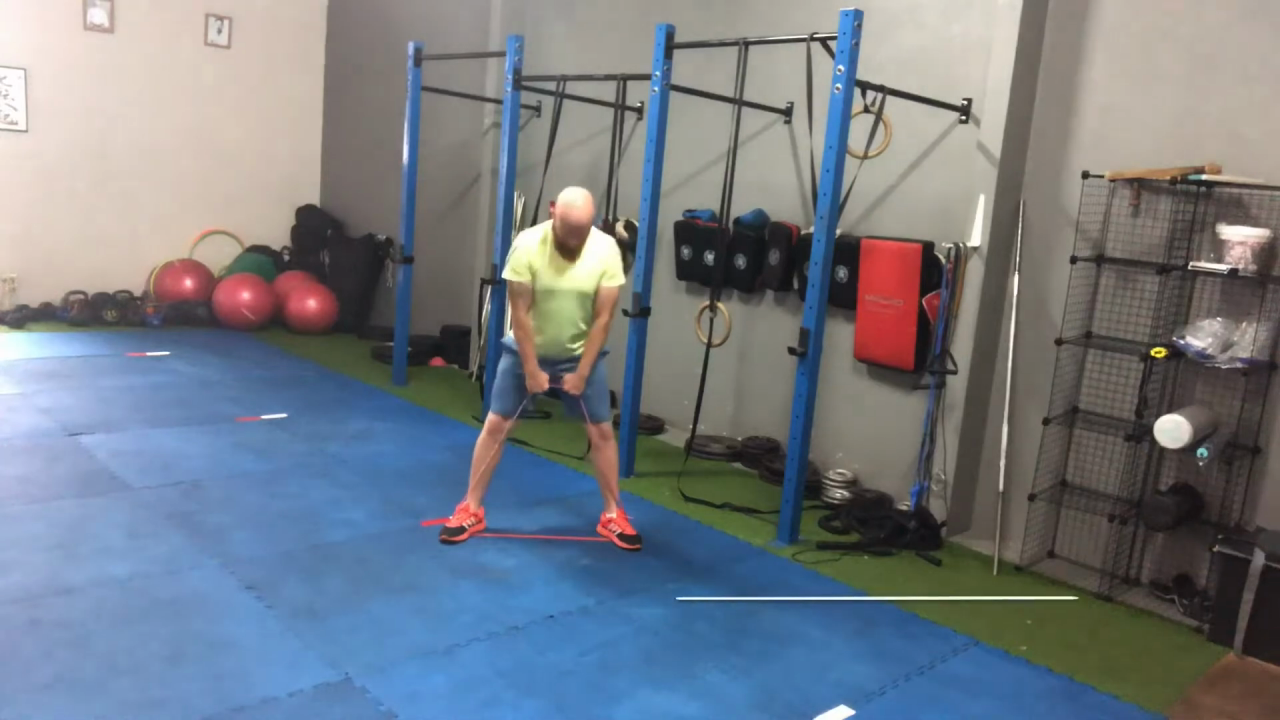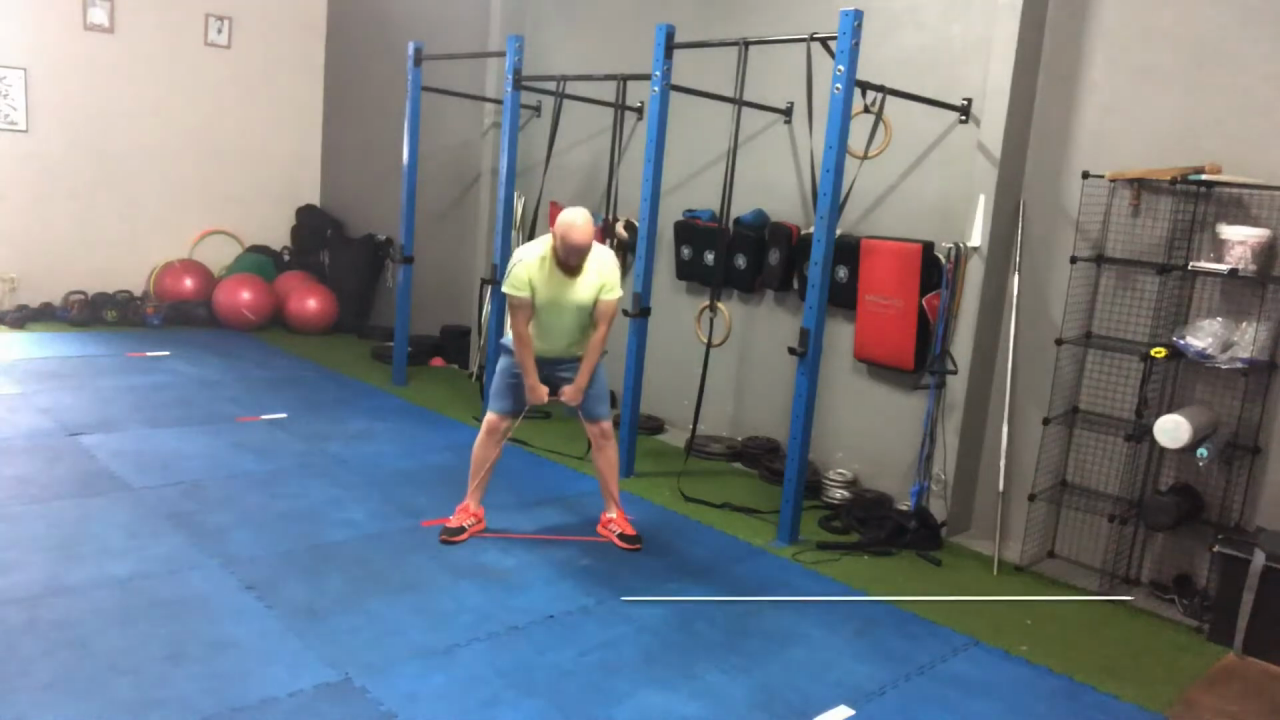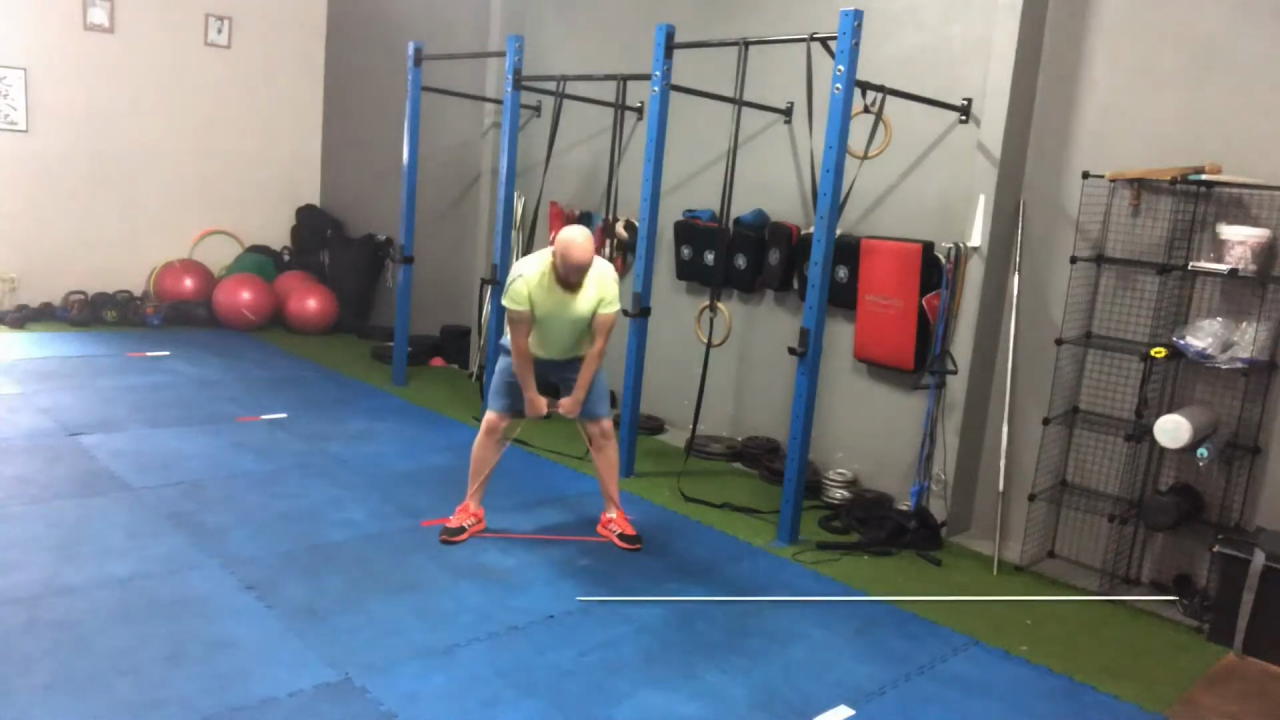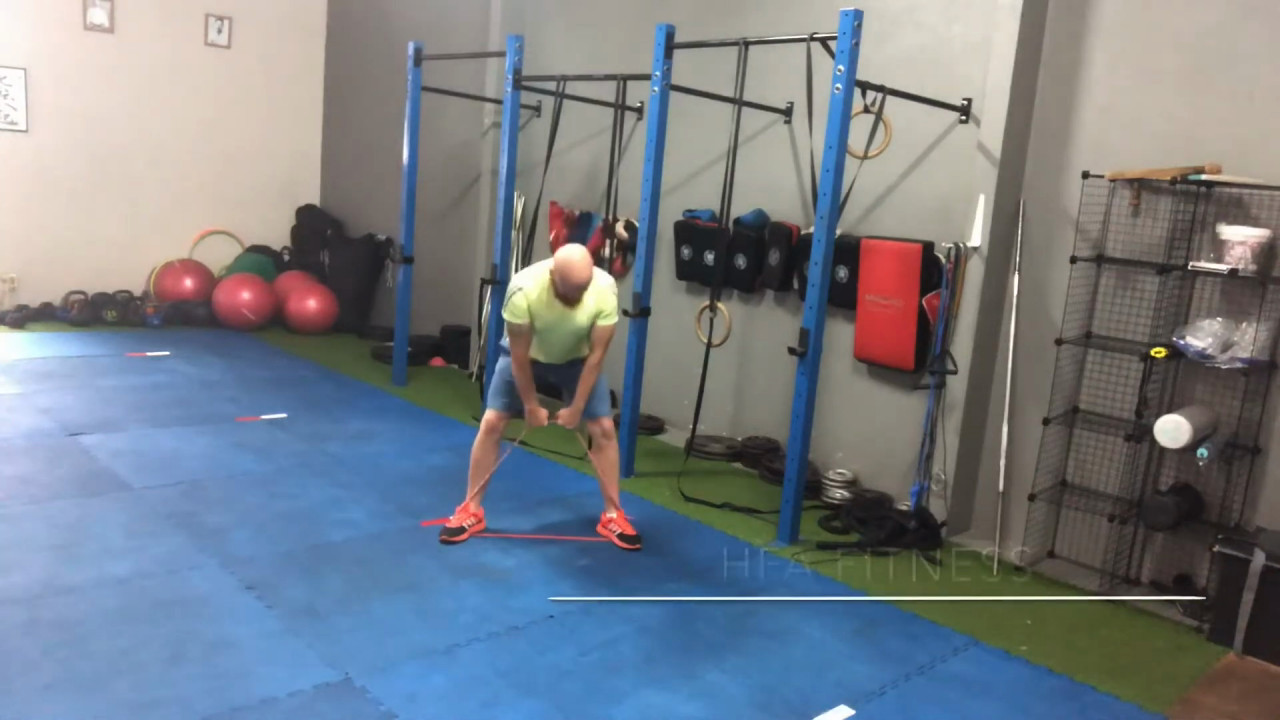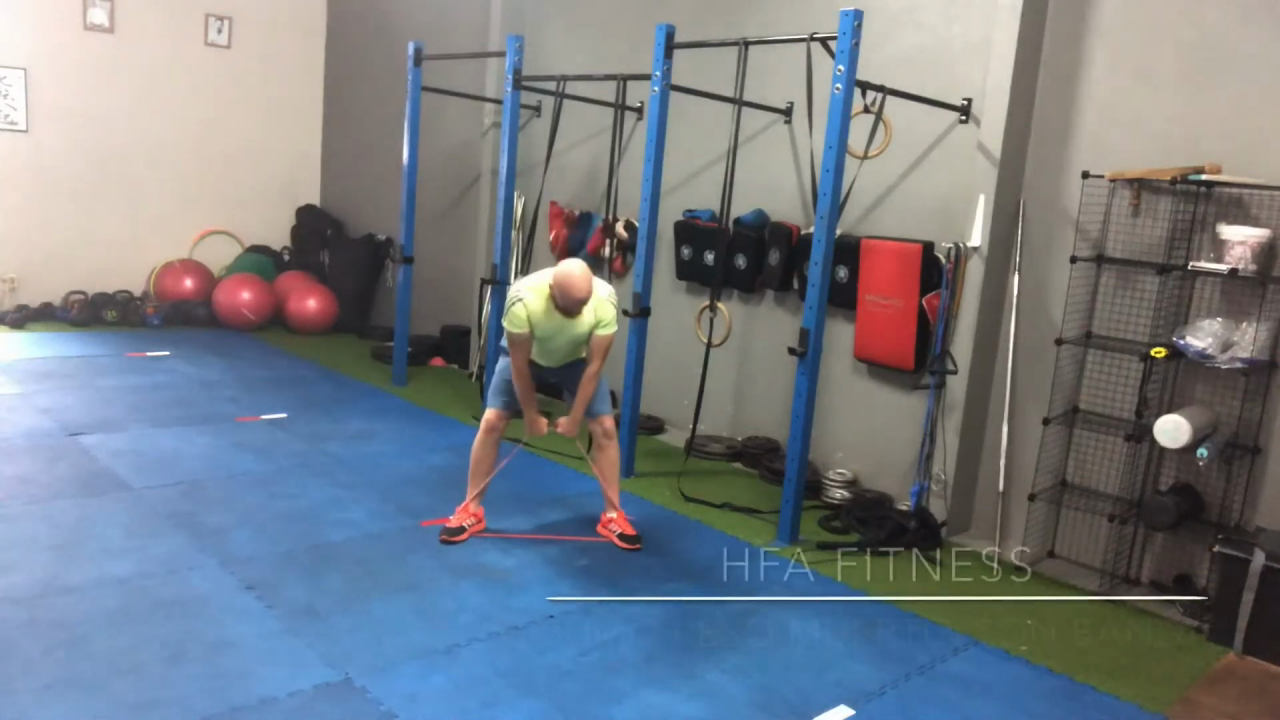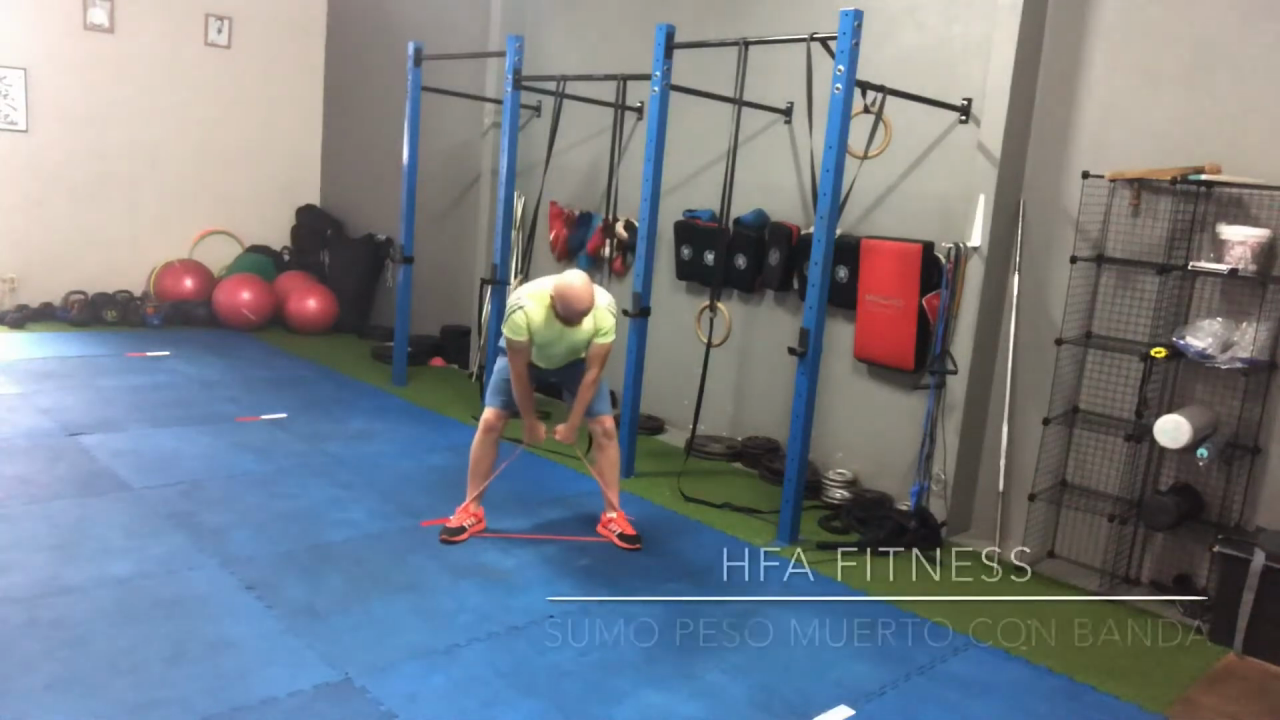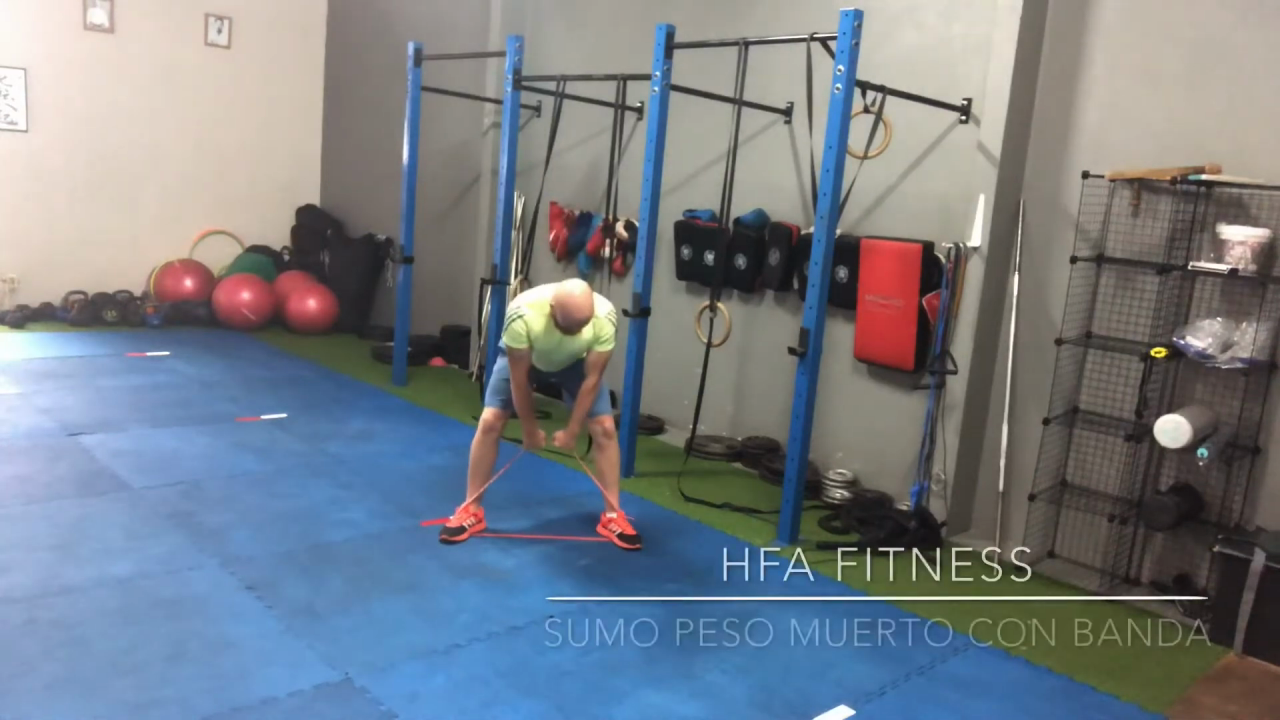
dt=0.2s
person 1, frame 1
left shoulder: (607, 250)
right shoulder: (527, 246)
left elbow: (603, 318)
right elbow: (520, 314)
left wrist: (582, 372)
right wrist: (531, 369)
left hip: (580, 354)
right hip: (526, 349)
left knee: (601, 430)
right knee: (496, 424)
left ankle: (612, 515)
right ankle: (471, 509)
person 1, frame 2
left shoulder: (606, 263)
right shoulder: (525, 261)
left elbow: (600, 330)
right elbow: (520, 328)
left wrist: (580, 384)
right wrist: (531, 382)
left hip: (579, 356)
right hip: (526, 352)
left knee: (602, 430)
right knee: (494, 424)
left ankle: (613, 515)
right ankle: (471, 510)
person 1, frame 3
left shoulder: (606, 277)
right shoulder: (525, 274)
left elbow: (598, 343)
right elbow: (519, 340)
left wrist: (578, 396)
right wrist: (530, 394)
left hip: (578, 358)
right hip: (526, 355)
left knee: (603, 430)
right knee: (492, 424)
left ankle: (613, 515)
right ankle: (470, 510)
person 1, frame 4
left shoulder: (606, 289)
right shoulder: (524, 287)
left elbow: (597, 354)
right elbow: (519, 353)
left wrist: (576, 407)
right wrist: (531, 405)
left hip: (577, 359)
right hip: (526, 355)
left knee: (604, 428)
right knee: (492, 423)
left ankle: (613, 515)
right ankle: (471, 510)
person 1, frame 5
left shoulder: (605, 299)
right shoulder: (522, 297)
left elbow: (595, 364)
right elbow: (519, 362)
left wrist: (575, 417)
right wrist: (531, 415)
left hip: (577, 359)
right hip: (525, 356)
left knee: (605, 427)
right knee: (491, 422)
left ankle: (612, 516)
right ankle: (471, 510)
person 1, frame 6
left shoulder: (605, 308)
right shoulder: (522, 304)
left elbow: (593, 371)
right elbow: (518, 369)
left wrist: (573, 424)
right wrist: (530, 422)
left hip: (575, 360)
right hip: (523, 356)
left knee: (605, 427)
right knee: (490, 422)
left ankle: (612, 516)
right ankle: (471, 510)
person 1, frame 7
left shoulder: (605, 316)
right shoulder: (522, 313)
left elbow: (592, 378)
right elbow: (519, 377)
left wrist: (572, 430)
right wrist: (530, 429)
left hip: (576, 362)
right hip: (522, 358)
left knee: (605, 427)
right knee: (489, 422)
left ankle: (612, 516)
right ankle: (471, 510)
